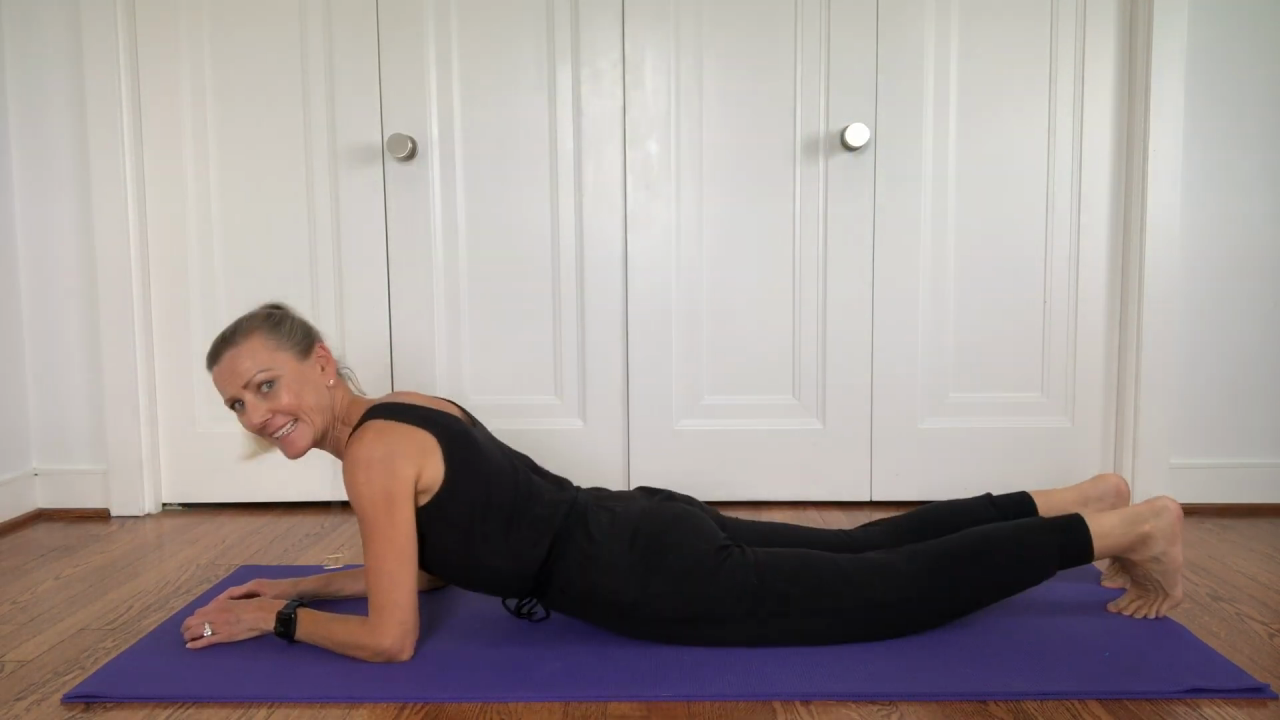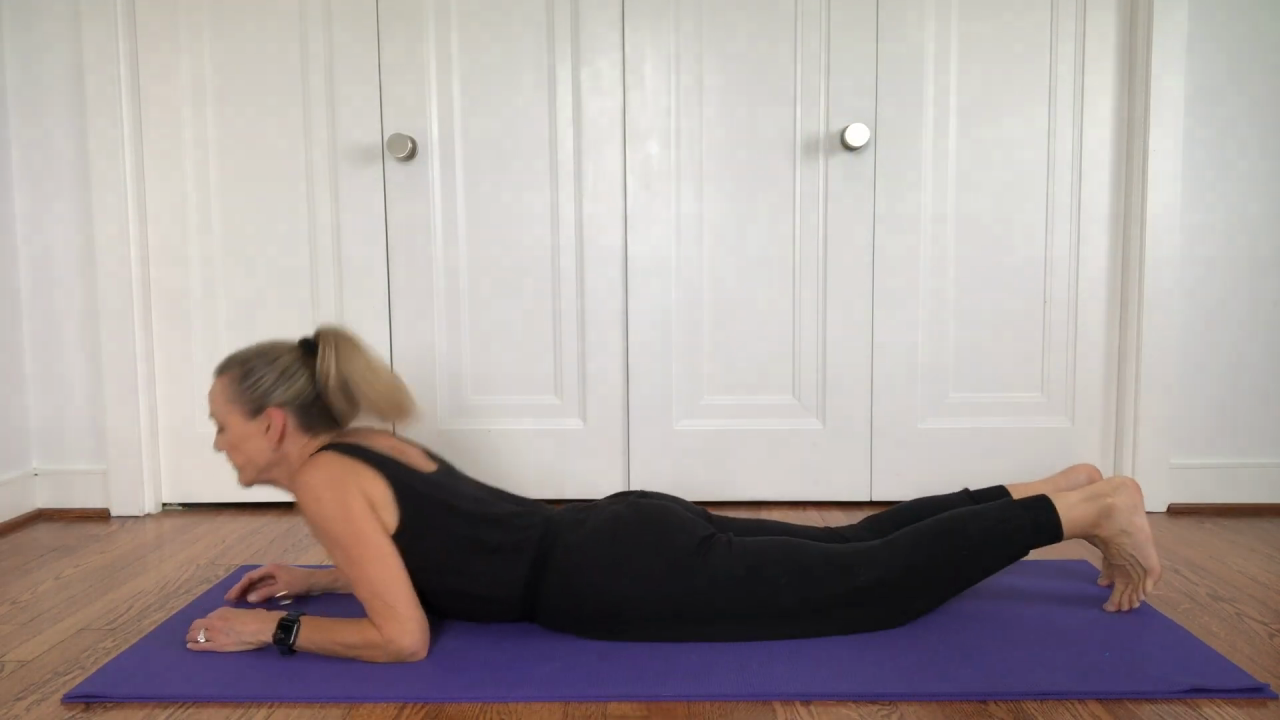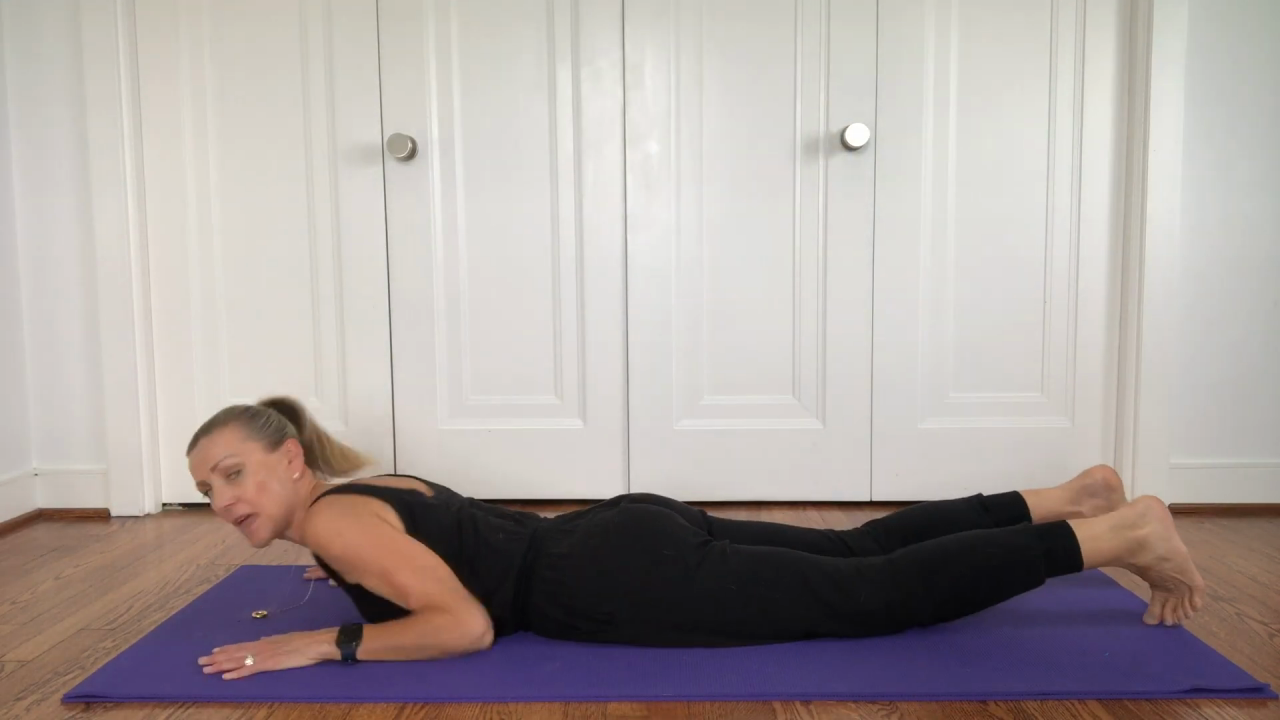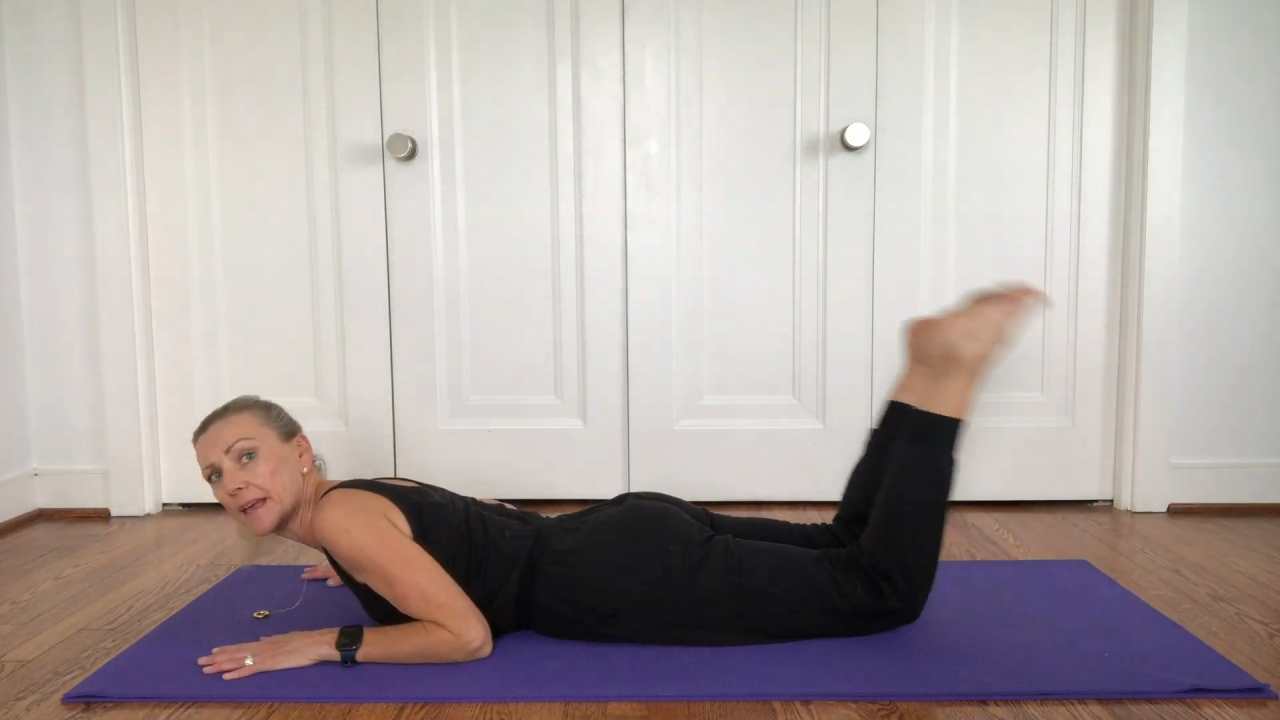
dt=0.5s
person 1, frame 1
left shoulder: (373, 450)
right shoulder: (404, 412)
left elbow: (390, 639)
right elbow: (432, 562)
left wrist: (277, 621)
right wrist: (303, 584)
left hip: (644, 582)
right hip: (648, 534)
left knee: (898, 592)
right knee: (866, 551)
left ankle: (1127, 528)
right ankle: (1074, 500)
person 1, frame 2
left shoulder: (322, 477)
right shoulder: (369, 448)
left elbow: (404, 638)
right elbow: (421, 563)
left wrist: (274, 630)
right wrist: (313, 578)
left hip: (622, 585)
right hip: (629, 537)
left knee: (877, 582)
right knee: (853, 551)
left ankle: (1085, 509)
right ankle: (1051, 490)
person 1, frame 3
left shoulder: (333, 518)
right shoulder: (371, 494)
left elbow: (469, 626)
left wrist: (329, 641)
left hip: (626, 586)
right hip: (632, 543)
left knee: (882, 593)
right knee: (862, 552)
left ankle: (1116, 535)
right ankle: (1065, 500)
person 1, frame 4
left shoulder: (339, 515)
right shoulder: (370, 499)
left elbow: (466, 634)
left wrist: (325, 643)
left hip: (625, 584)
right hip: (627, 538)
left knee: (886, 591)
right knee: (852, 550)
left ankle: (942, 374)
right ankle: (930, 370)
